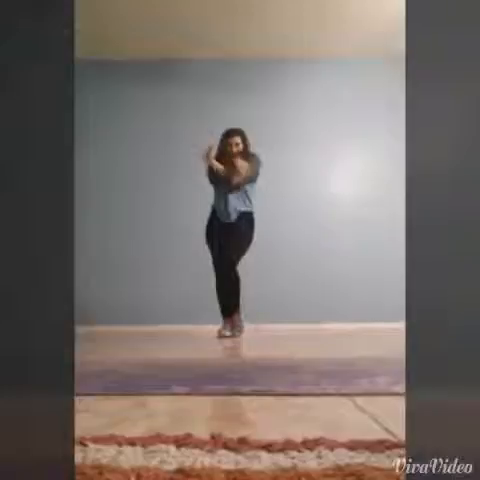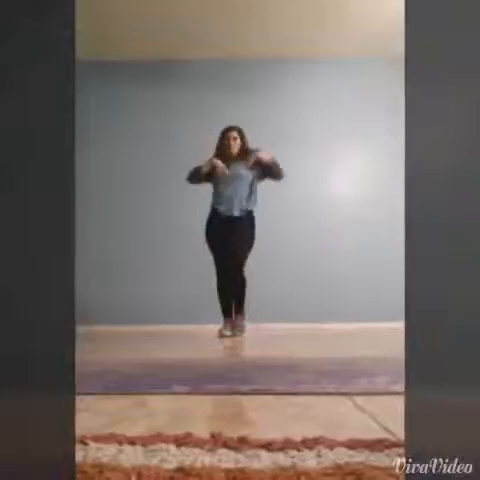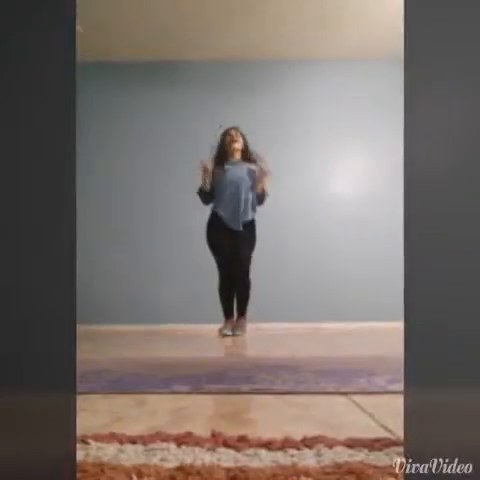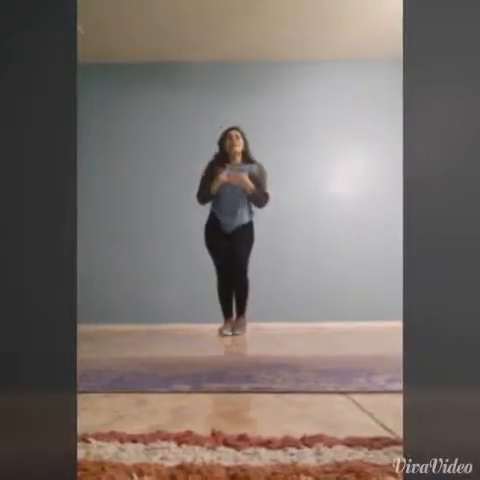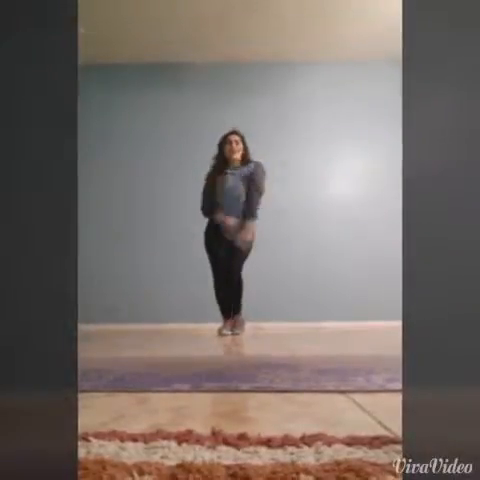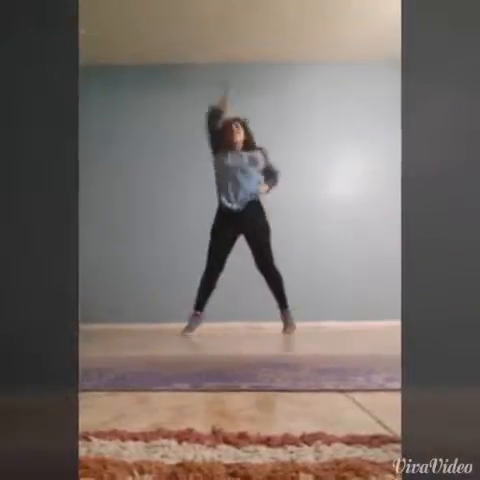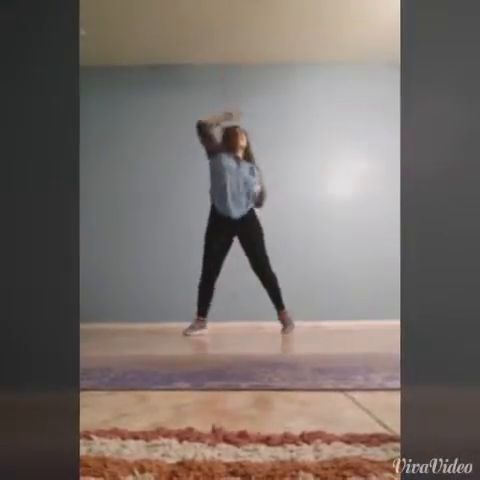
dt=0.3s
person 1, frame 1
left shoulder: (252, 160)
right shoulder: (219, 163)
left elbow: (239, 181)
right elbow: (216, 180)
left wrist: (240, 173)
right wrist: (213, 164)
left hip: (242, 220)
right hip: (218, 220)
left knee: (228, 265)
right knee: (219, 269)
left ankle: (236, 314)
right ankle: (227, 319)
person 1, frame 2
left shoulder: (253, 162)
right shoulder: (216, 165)
left elbow: (278, 174)
right elbow: (192, 178)
left wrist: (267, 158)
right wrist: (207, 167)
left hip: (244, 221)
right hip: (218, 221)
left knee: (236, 268)
right knee: (222, 271)
left ankle: (240, 316)
right ankle: (227, 319)
person 1, frame 3
left shoulder: (254, 168)
right shoulder: (216, 168)
left elbow: (259, 201)
right elbow: (206, 200)
left wrist: (262, 184)
right wrist: (205, 178)
left hip: (245, 226)
right hip: (219, 226)
left knee: (242, 272)
right knee: (225, 273)
left ankle: (242, 318)
right ankle: (228, 319)
person 1, frame 4
left shoulder: (255, 169)
right shoulder: (214, 168)
left elbow: (262, 201)
right elbow: (202, 198)
left wrist: (246, 183)
right wrist: (218, 183)
left hip: (243, 227)
right hip: (217, 227)
left knee: (240, 271)
right knee: (224, 273)
left ankle: (241, 317)
right ankle: (228, 319)
person 1, frame 5
left shoulder: (254, 169)
right shoulder: (215, 174)
left elbow: (255, 197)
right elbow: (206, 208)
left wrist: (249, 227)
right wrist: (224, 220)
left hip: (243, 232)
right hip: (217, 231)
left knee: (233, 272)
right knee: (220, 274)
left ankle: (237, 316)
right ankle: (227, 318)
person 1, frame 6
left shoulder: (258, 154)
right shoulder: (220, 151)
left elbow: (273, 174)
right elbow: (212, 121)
left wrist: (267, 185)
right wrist: (219, 107)
left hip: (253, 215)
right hip: (226, 216)
left knee: (266, 265)
right knee: (213, 266)
left ankle: (286, 313)
right ankle: (197, 314)
person 1, frame 7
left shoulder: (253, 168)
right shoulder: (218, 155)
left elbow: (259, 199)
right elbow: (202, 127)
left wrist: (259, 195)
right wrist: (224, 118)
left hip: (246, 220)
right hip: (220, 219)
left knee: (263, 267)
right knee: (209, 271)
left ankle: (282, 313)
right ankle: (201, 319)
